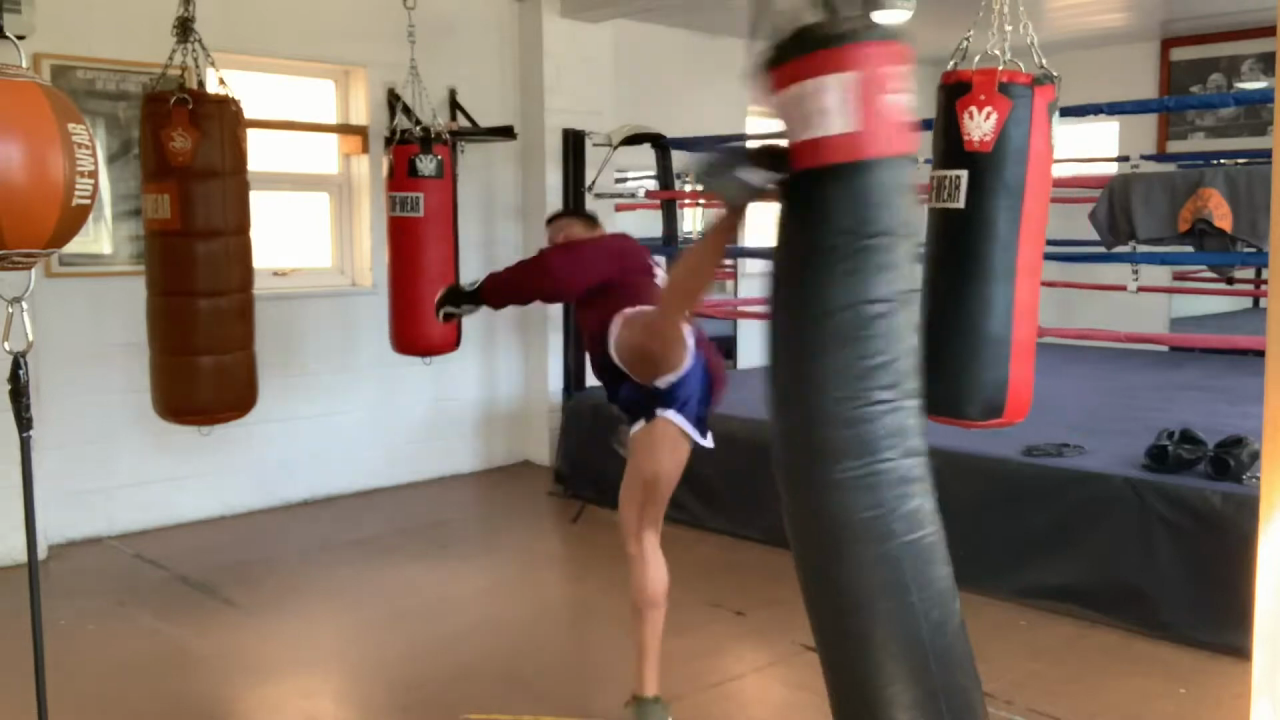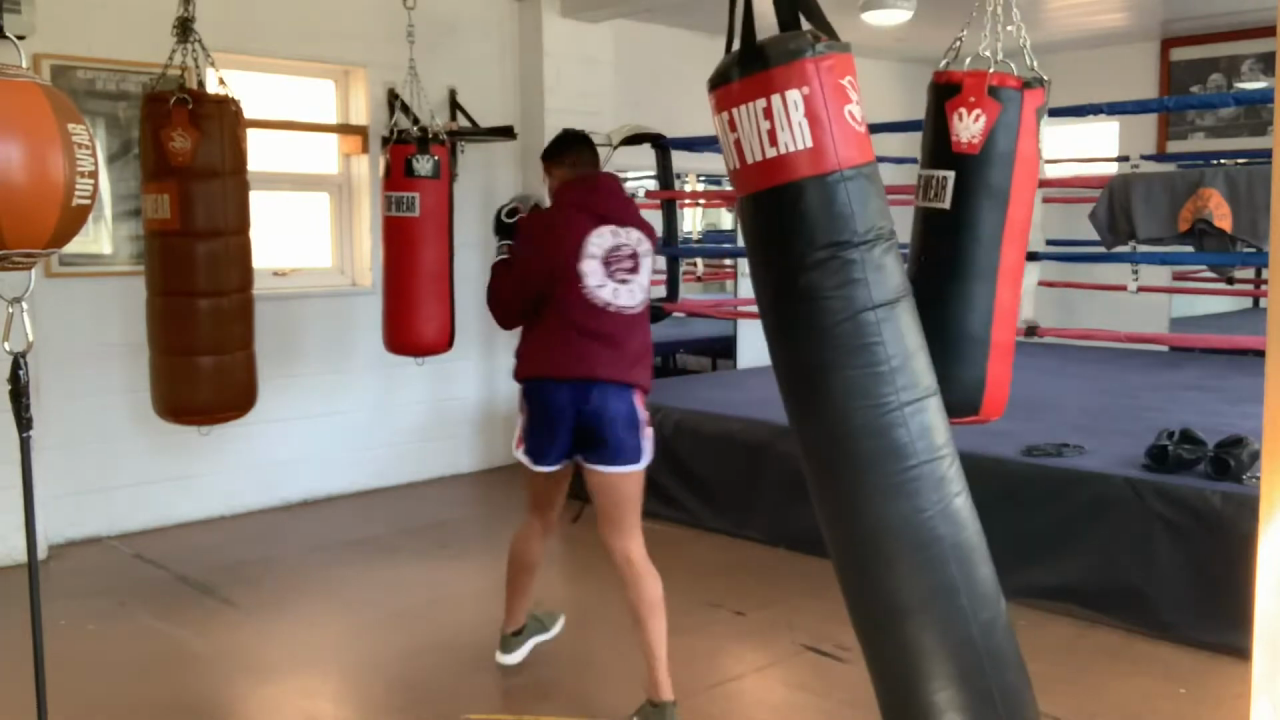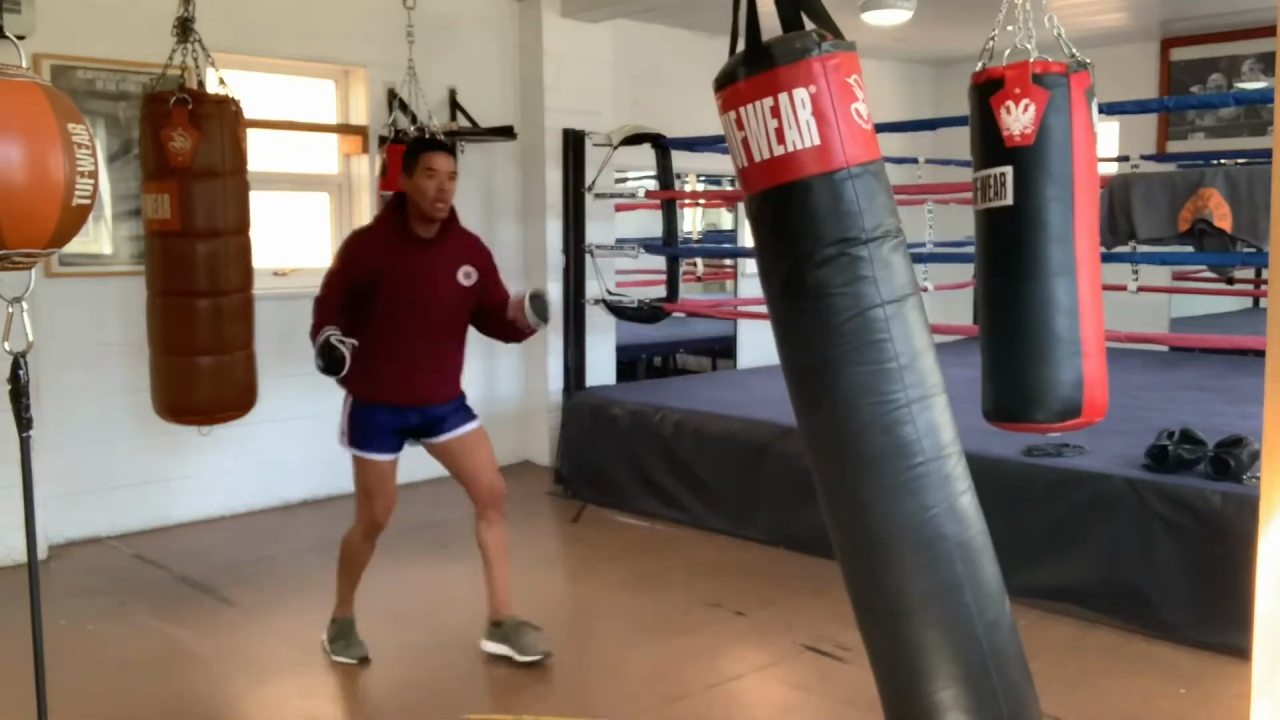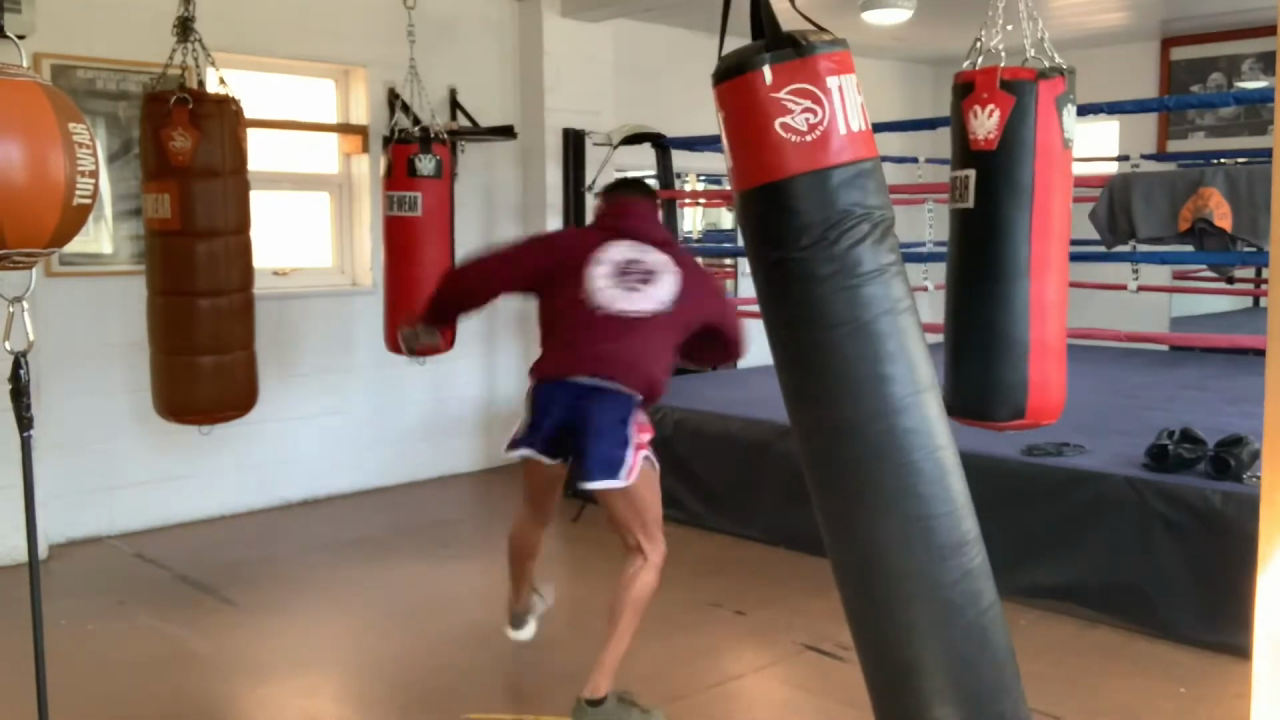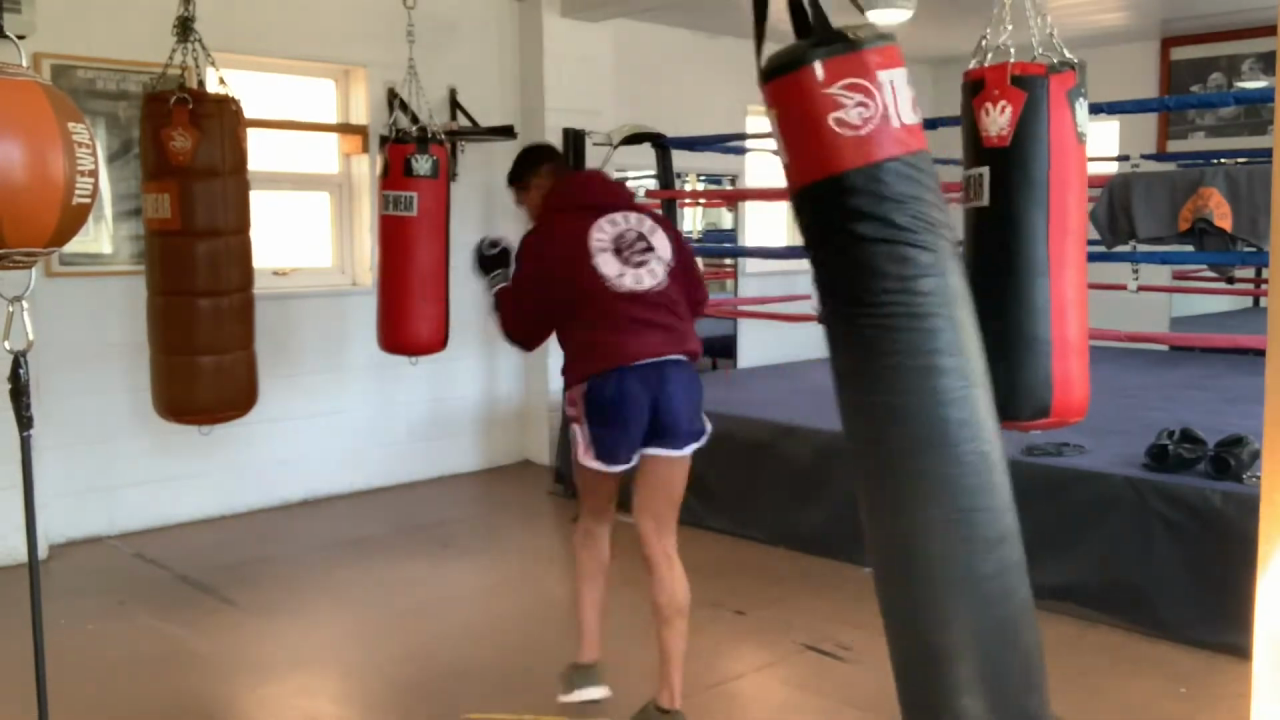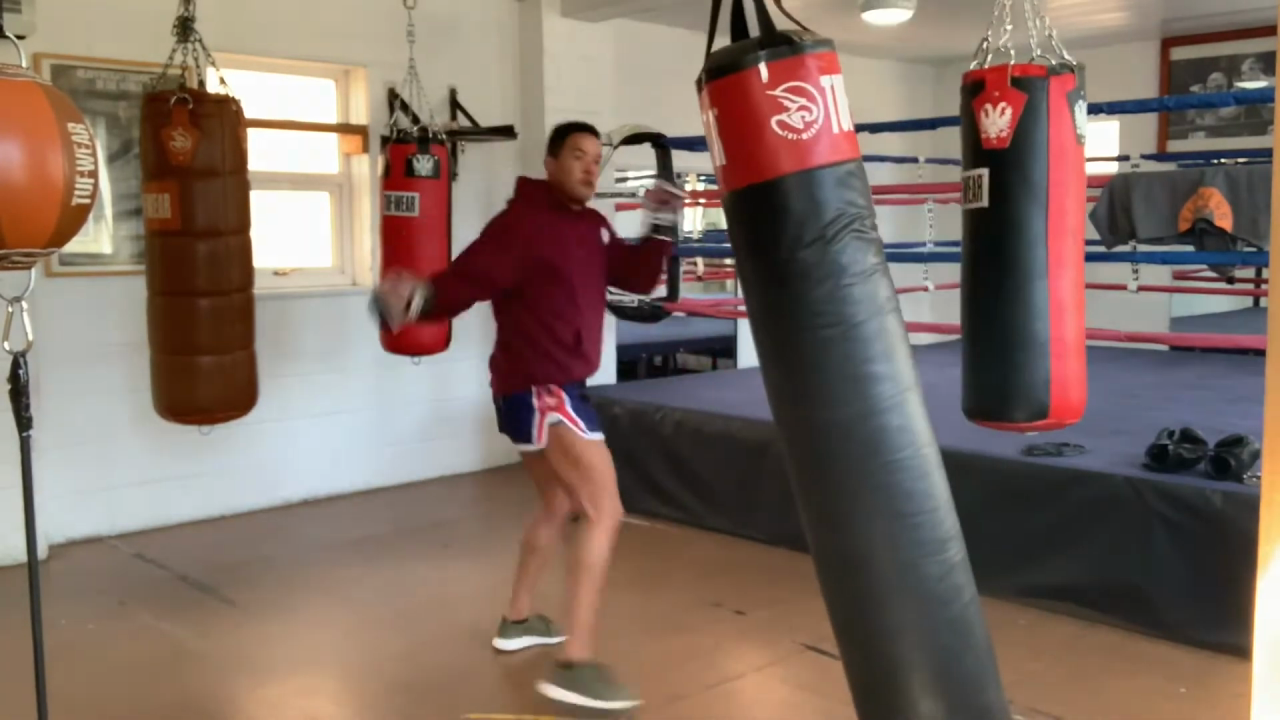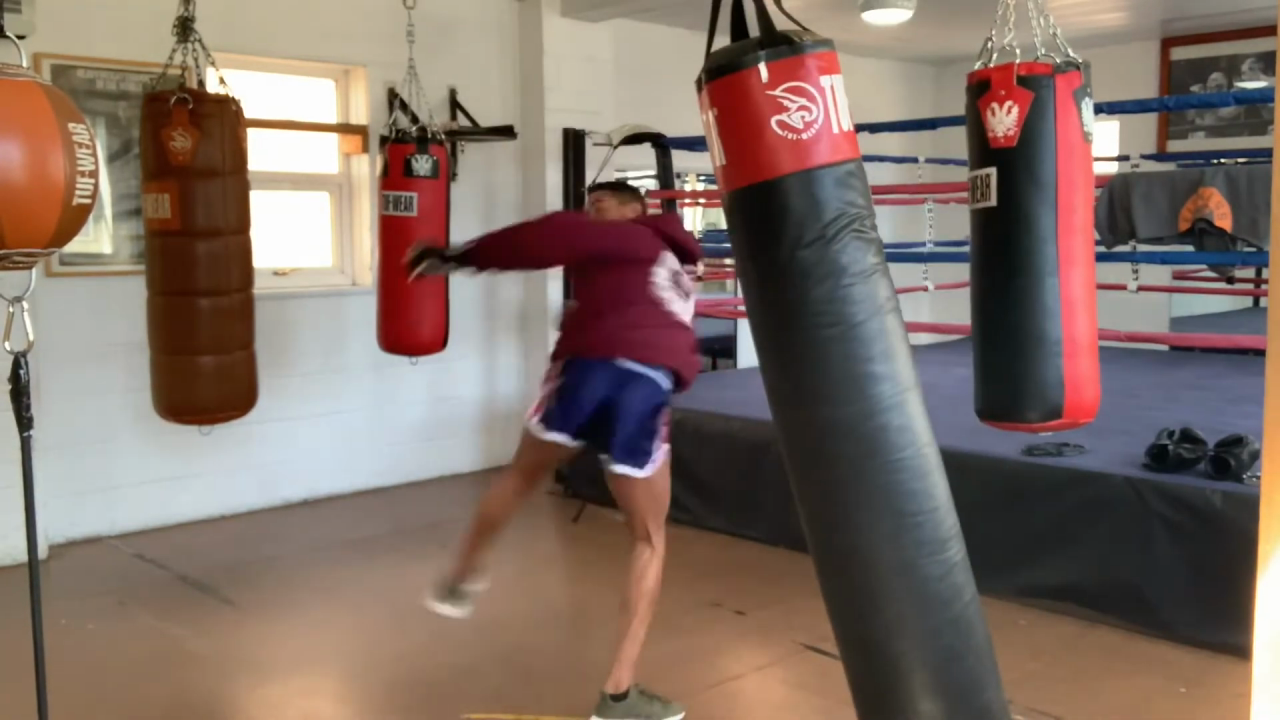
dt=0.7s
person 1, frame 1
left shoulder: (599, 253)
left elbow: (554, 277)
right elbow: (714, 375)
left wrist: (479, 292)
left hip: (645, 329)
right hip: (681, 388)
left knee: (657, 333)
right knee: (640, 532)
left ankle: (733, 199)
person 1, frame 2
left shoulder: (551, 226)
right shoulder: (636, 225)
left elbow: (509, 311)
left wrist: (507, 245)
left hip: (552, 392)
right hip: (620, 395)
left knee: (540, 518)
right knee: (627, 545)
left ankle: (514, 629)
person 1, frame 3
left shoulder: (469, 251)
right shoulder: (368, 246)
left elbow: (492, 320)
right elbow: (329, 308)
left wrist: (522, 316)
right wrist: (329, 344)
left hip: (442, 401)
right hip: (376, 404)
left knee: (491, 494)
right knee: (373, 521)
left ankle: (502, 621)
right ankle: (341, 622)
person 1, frame 4
left shoulder: (569, 247)
right shoulder: (691, 273)
left elbow: (480, 276)
right elbow: (725, 348)
left wrist: (432, 320)
left hip: (556, 397)
right hip: (615, 413)
left knee: (535, 512)
right knee: (647, 554)
left ankle: (522, 604)
person 1, frame 5
left shoulder: (543, 241)
right shoulder: (645, 216)
left elbow: (523, 333)
right elbow: (694, 297)
left wrist: (500, 277)
left hip: (604, 386)
right hip: (676, 377)
left knee: (594, 521)
right knee: (659, 543)
left ankle: (586, 665)
person 1, frame 6
left shoulder: (592, 227)
right shoulder: (519, 225)
left elbow: (639, 277)
right elbow: (457, 285)
left wrist: (662, 226)
right wrist: (409, 302)
left hip: (557, 388)
right hip: (536, 390)
left knee: (561, 503)
right knee: (604, 512)
left ankle: (517, 620)
right ankle: (574, 663)
person 1, frame 7
left shoulder: (634, 238)
right shoulder: (680, 277)
left elbow: (559, 232)
left wrist: (459, 255)
left hip: (584, 372)
right hip: (651, 386)
left knee: (517, 479)
right knee: (648, 544)
left ankle: (460, 580)
